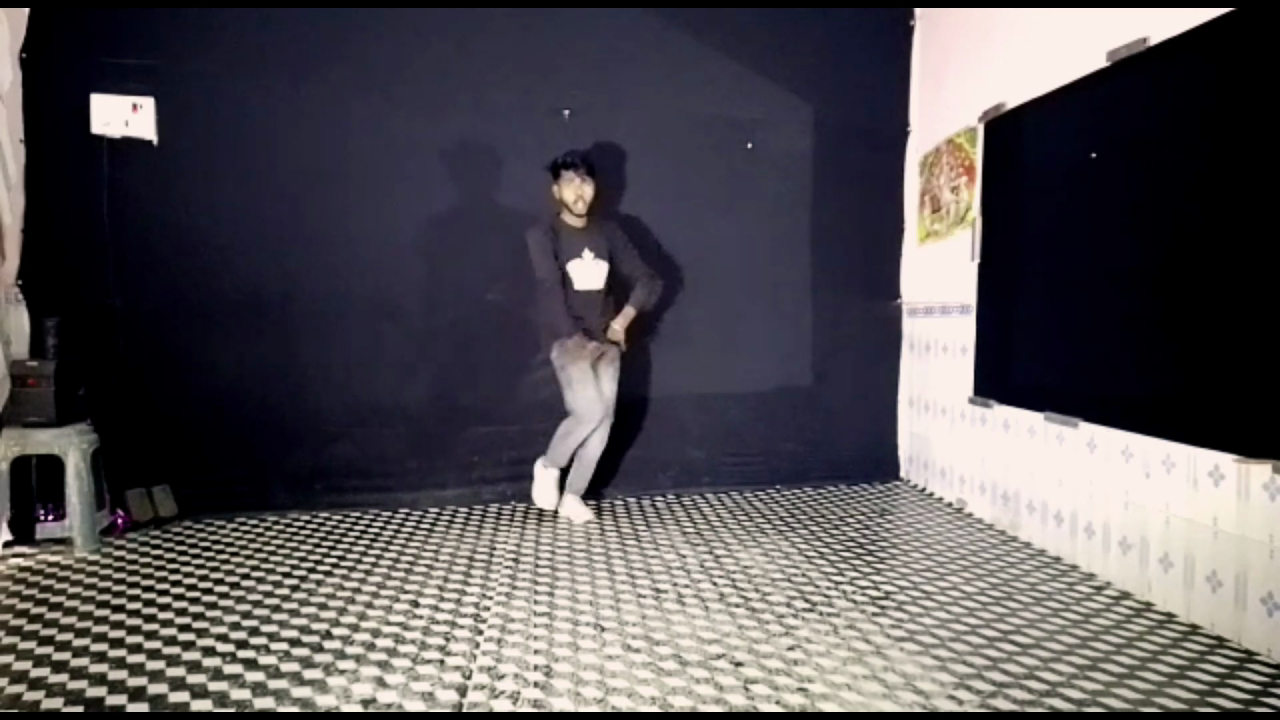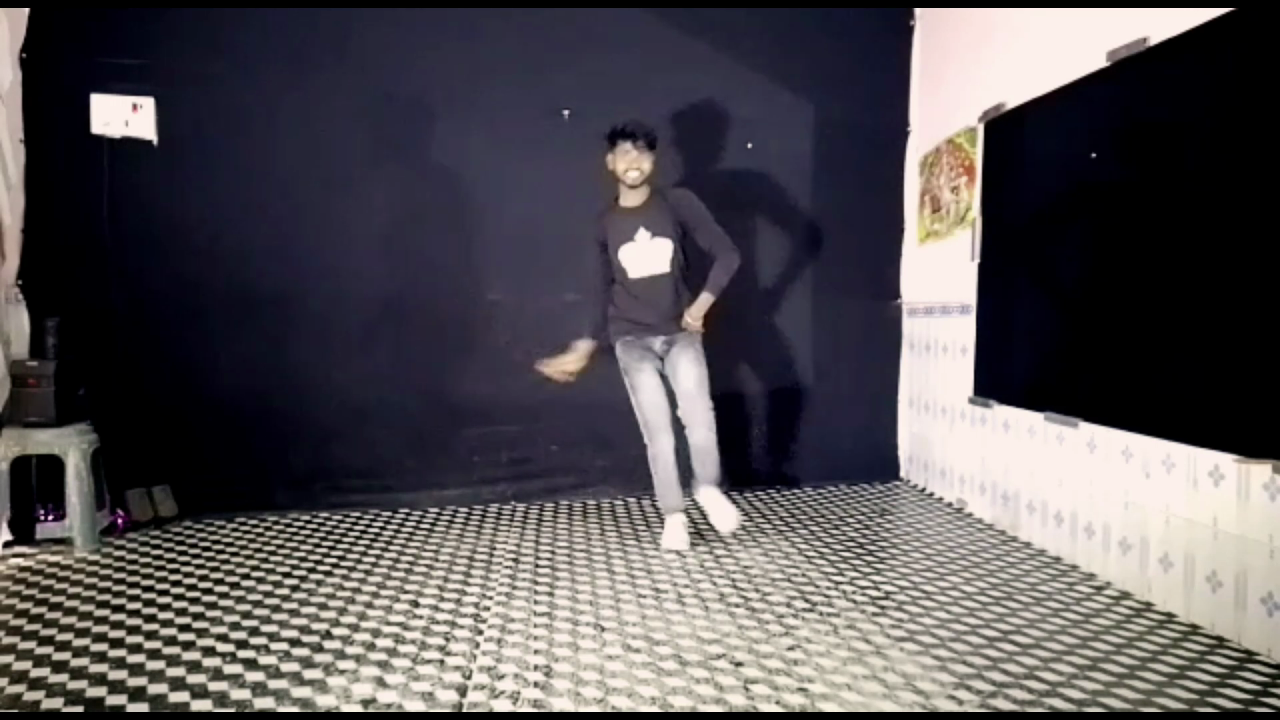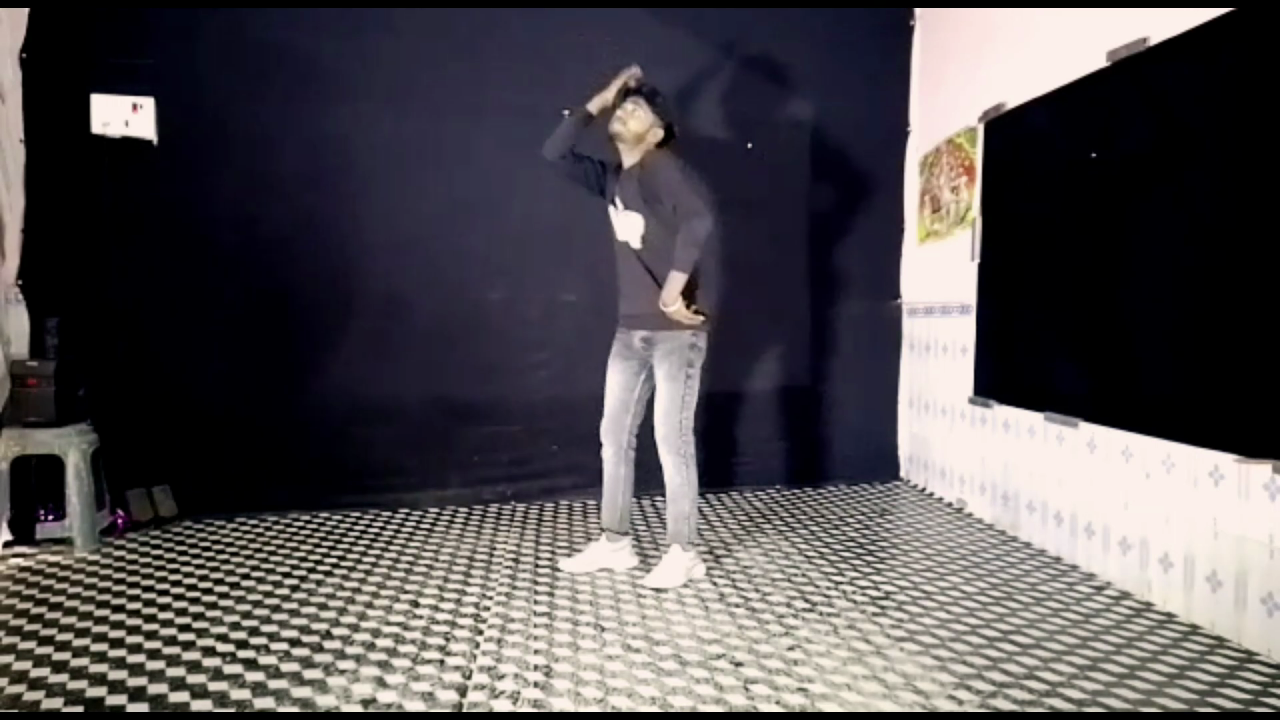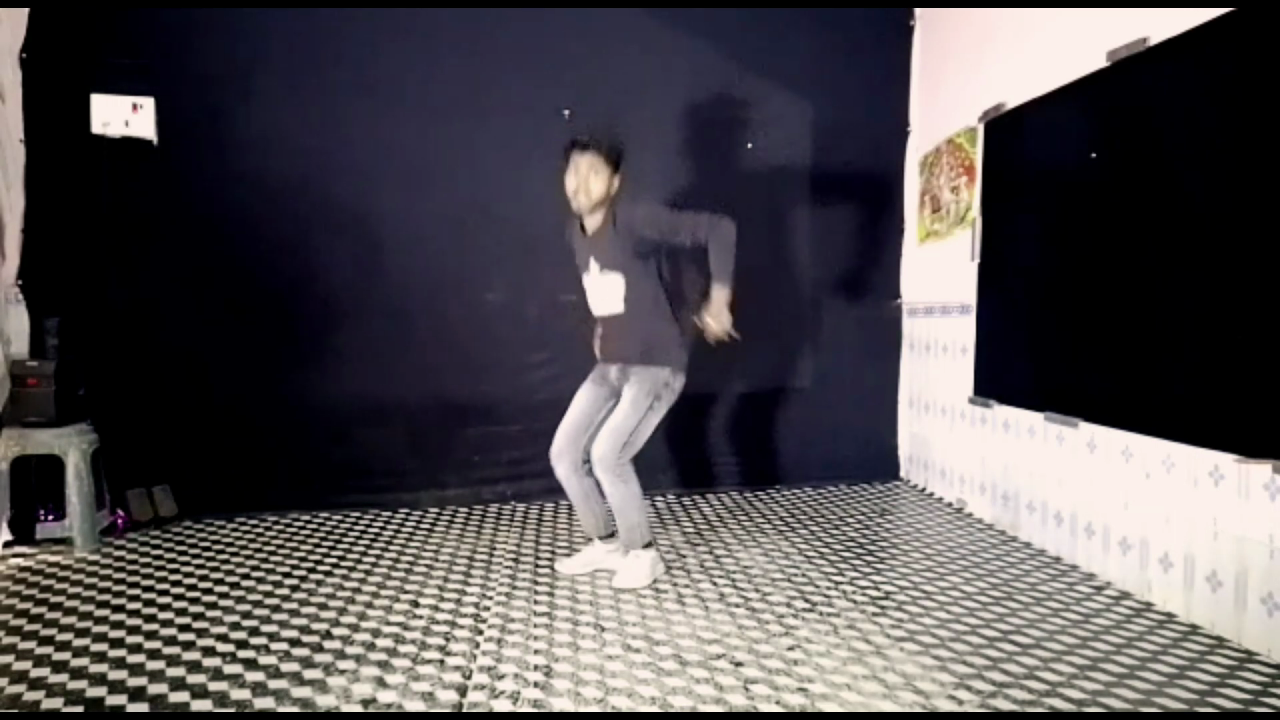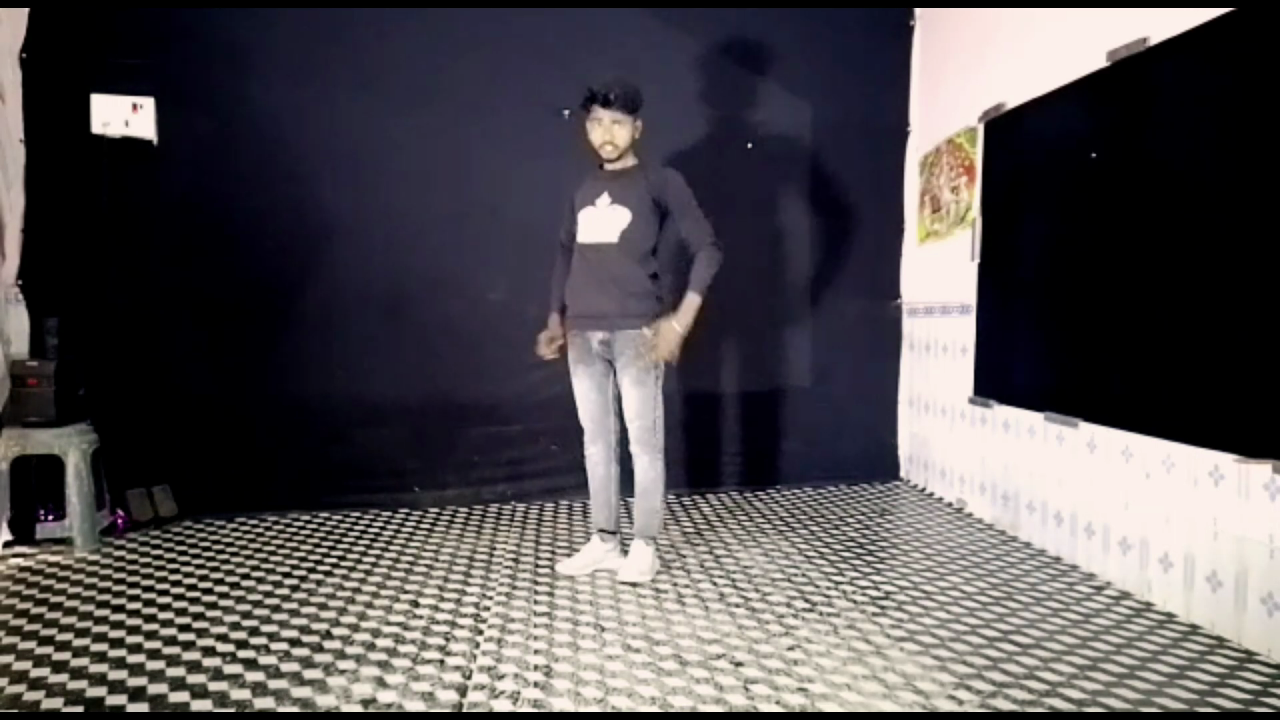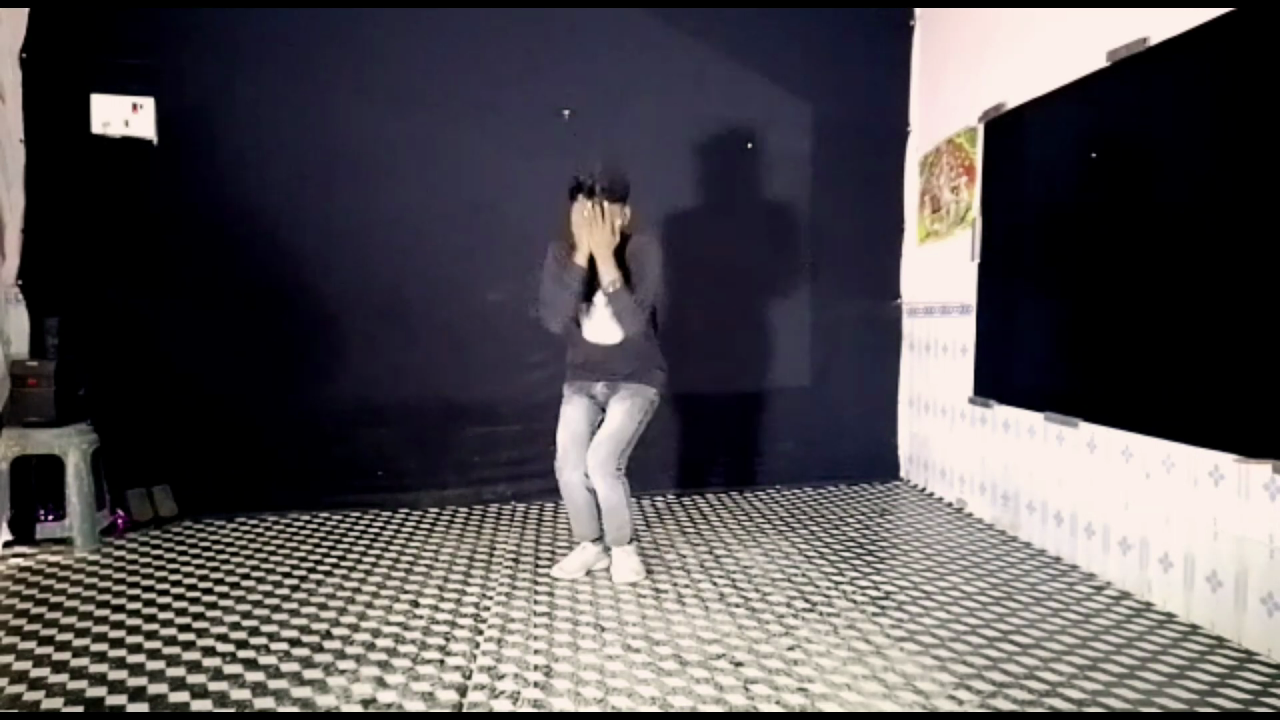
dt=0.7s
person 1, frame 1
left shoulder: (609, 232)
right shoulder: (542, 236)
left elbow: (649, 281)
right elbow: (551, 292)
left wrist: (624, 317)
right wrist: (576, 344)
left hip: (604, 341)
right hip: (566, 340)
left knee: (602, 422)
right knee: (590, 412)
left ankle: (572, 496)
right ankle: (549, 465)
person 1, frame 2
left shoulder: (678, 203)
right shoulder: (601, 225)
left elbow: (727, 253)
right elbow: (604, 297)
left wrist: (700, 304)
right wrist: (582, 348)
left hip: (680, 333)
right hip: (632, 338)
left knee: (699, 415)
right knee: (657, 425)
left ankle: (709, 487)
right ankle: (674, 514)
person 1, frame 3
left shoulder: (661, 170)
right shoulder: (611, 176)
left elbow: (699, 219)
right elbow: (555, 153)
left wrist: (674, 288)
right wrist: (597, 103)
left hip: (676, 332)
right hip: (633, 330)
left knee: (671, 440)
right knee: (614, 434)
left ankle: (684, 552)
right ankle: (615, 542)
person 1, frame 4
left shoulder: (634, 220)
right shoulder: (577, 232)
left elbow: (719, 229)
left wrist: (717, 303)
left hip: (656, 367)
right hip: (611, 367)
left knee: (608, 458)
right knee: (565, 454)
left ankle: (643, 552)
right ankle: (604, 542)
person 1, frame 5
left shoulder: (661, 182)
right shoulder: (583, 190)
left elbow: (707, 250)
left wrist: (680, 320)
right wrist: (556, 319)
left hip: (635, 331)
right hip: (583, 332)
left knee: (644, 440)
right knee: (596, 440)
left ankle: (644, 546)
right ankle: (604, 542)
person 1, frame 6
left shoulder: (643, 250)
right shoulder: (561, 253)
left elbow: (634, 325)
right elbow: (554, 320)
left wrist: (605, 257)
right wrist: (581, 255)
left hip: (636, 381)
right hip: (581, 380)
left knee: (601, 460)
right knee: (568, 464)
left ankle: (623, 548)
right ankle: (590, 545)
